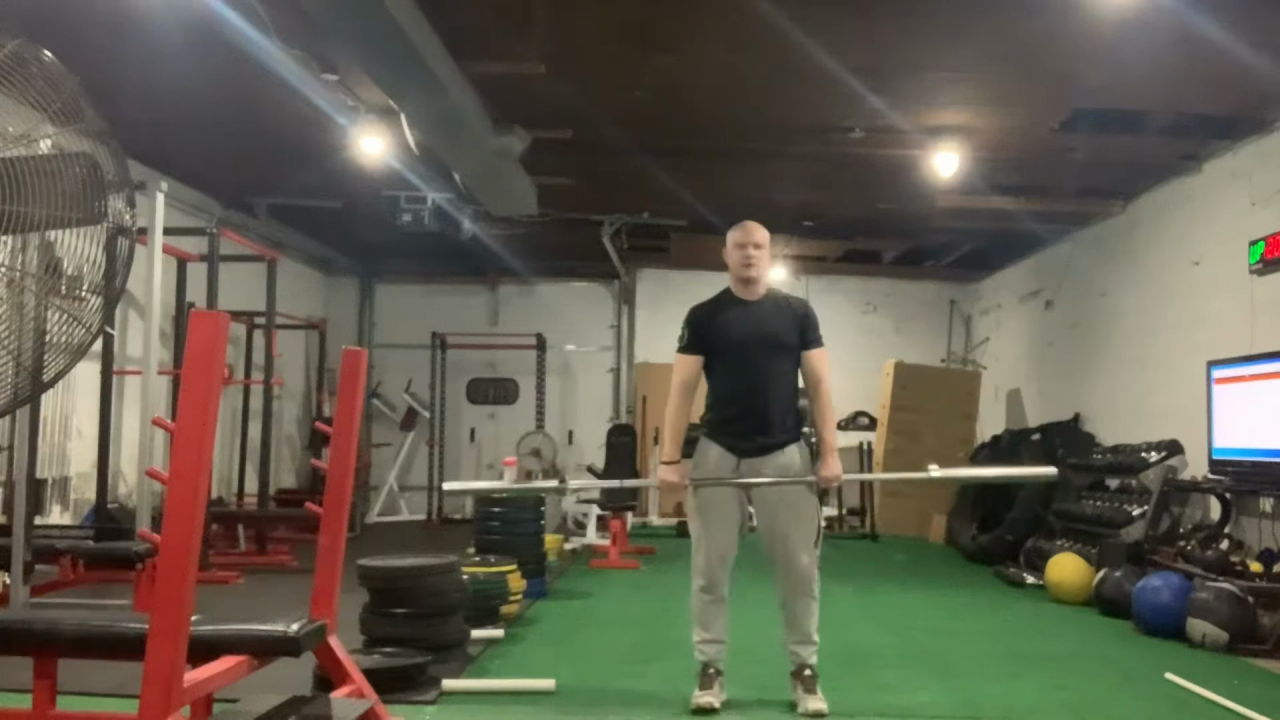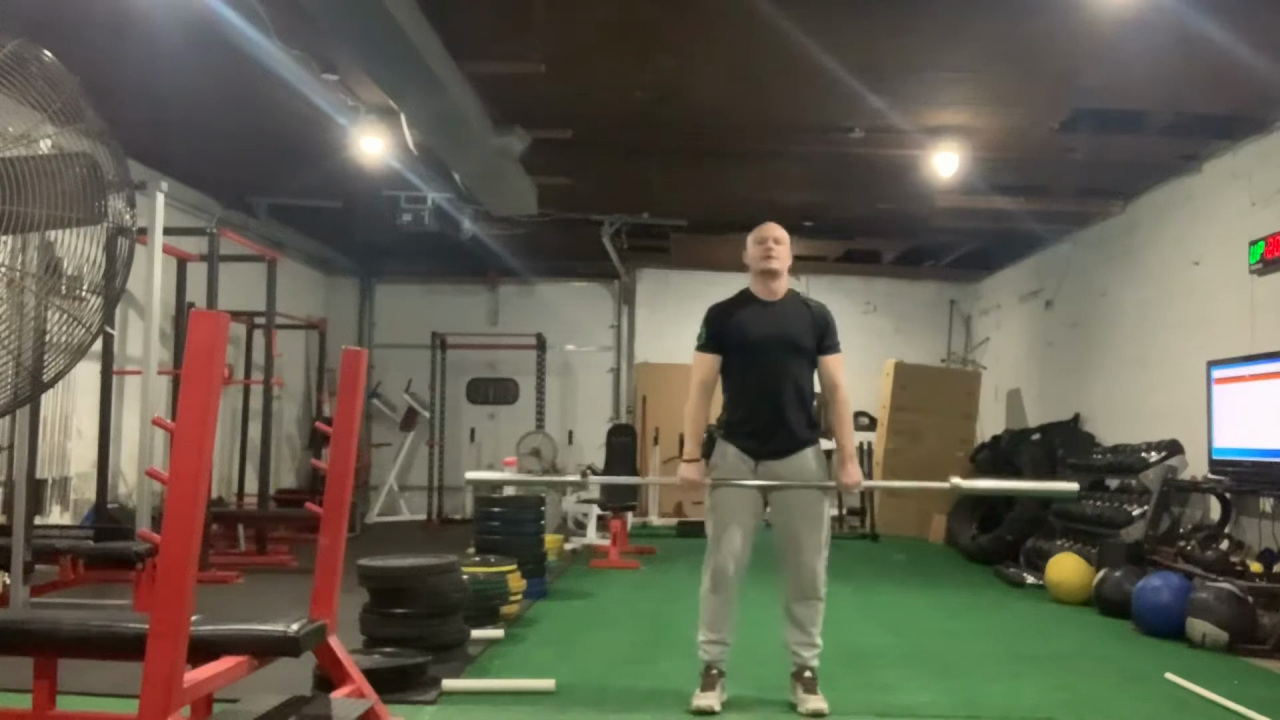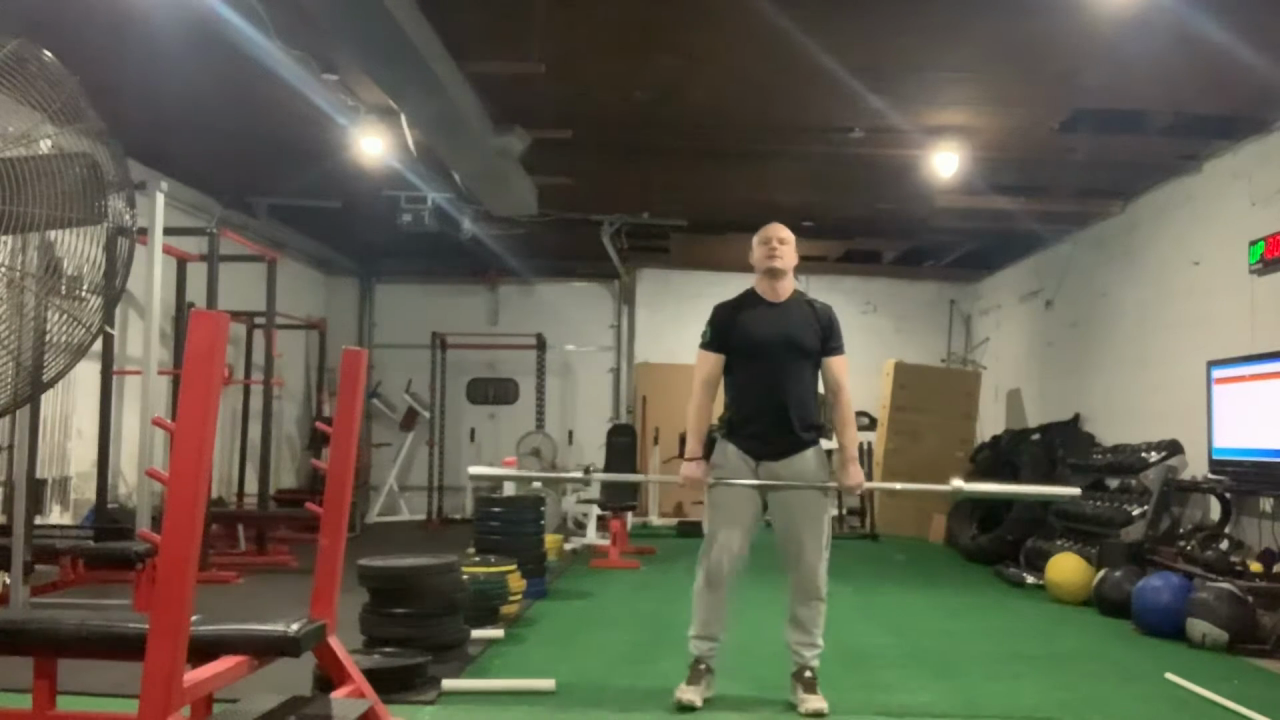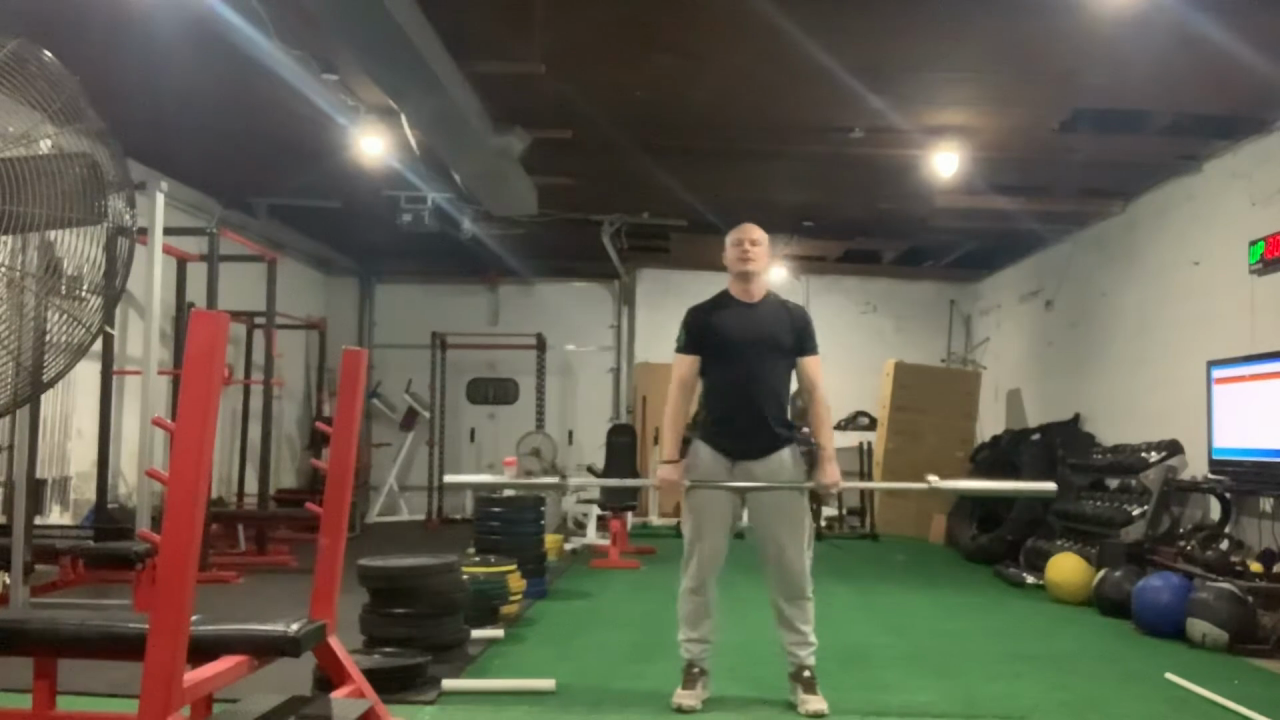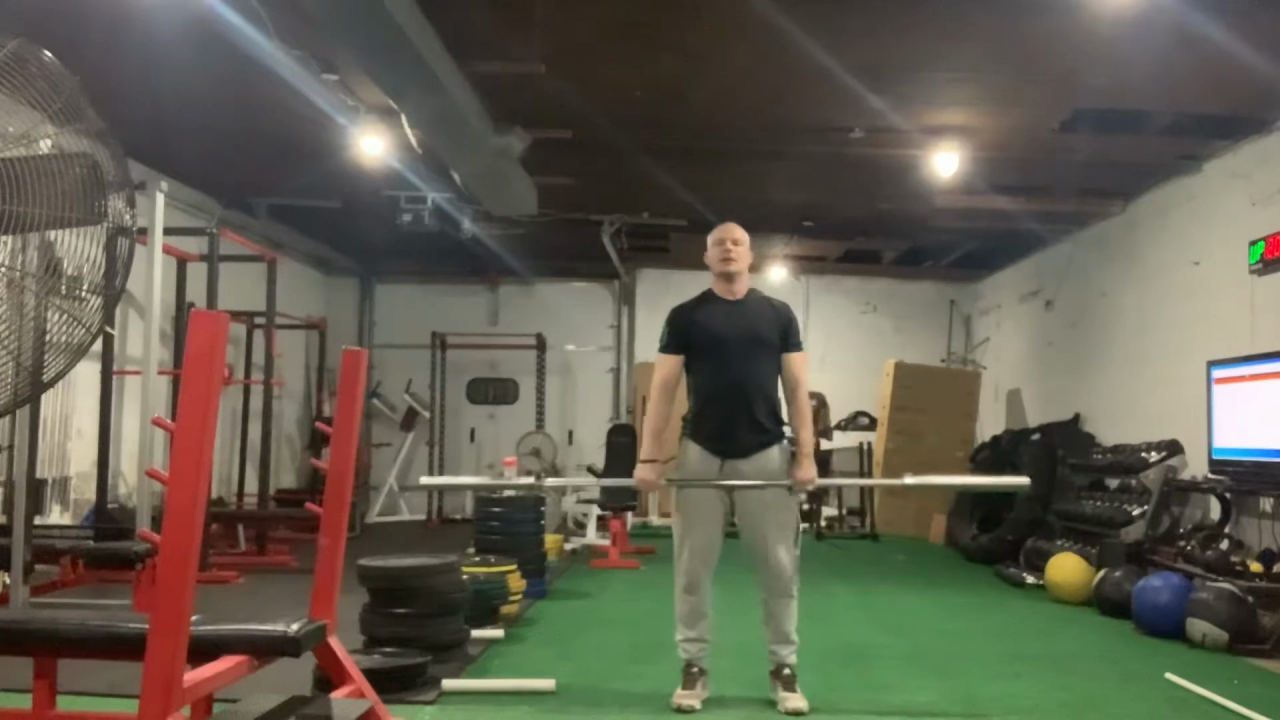
dt=0.3s
person 1, frame 1
left shoulder: (797, 312)
right shoulder: (704, 316)
left elbow: (818, 384)
right elbow: (682, 388)
left wrist: (829, 451)
right wrist: (669, 457)
left hip: (785, 456)
right hip: (719, 455)
left knee: (799, 570)
right knee: (710, 568)
left ankle: (804, 669)
right ankle: (711, 669)
person 1, frame 2
left shoulder: (815, 315)
right shoulder: (722, 315)
left elbow: (835, 388)
right elbow: (701, 387)
left wrist: (848, 457)
right wrist: (691, 456)
left hip: (800, 458)
right hip: (735, 456)
left knee: (807, 572)
right knee: (721, 569)
left ankle: (805, 671)
right ankle: (713, 669)
person 1, frame 3
left shoulder: (820, 316)
right shoulder: (728, 315)
left elbow: (838, 390)
right elbow: (705, 386)
left wrist: (850, 458)
right wrist: (693, 454)
left hip: (801, 459)
right hip: (735, 455)
left knee: (809, 573)
right knee: (717, 565)
left ankle: (805, 671)
right ankle: (701, 664)
person 1, frame 4
left shoulder: (793, 317)
right shoulder: (702, 317)
left elbow: (813, 390)
right elbow: (681, 388)
left wrist: (827, 457)
right wrist: (669, 457)
left hip: (777, 457)
right hip: (711, 457)
left knee: (793, 572)
right knee: (699, 570)
left ankle: (803, 671)
right ankle: (694, 668)
person 1, frame 5
left shoulder: (778, 314)
right shoulder: (685, 316)
left elbow: (797, 388)
right elbow: (663, 387)
left wrist: (805, 454)
right wrist: (649, 457)
left hip: (765, 456)
right hip: (701, 456)
left knee: (779, 569)
right knee: (693, 569)
left ankle: (783, 668)
right ankle: (694, 667)
